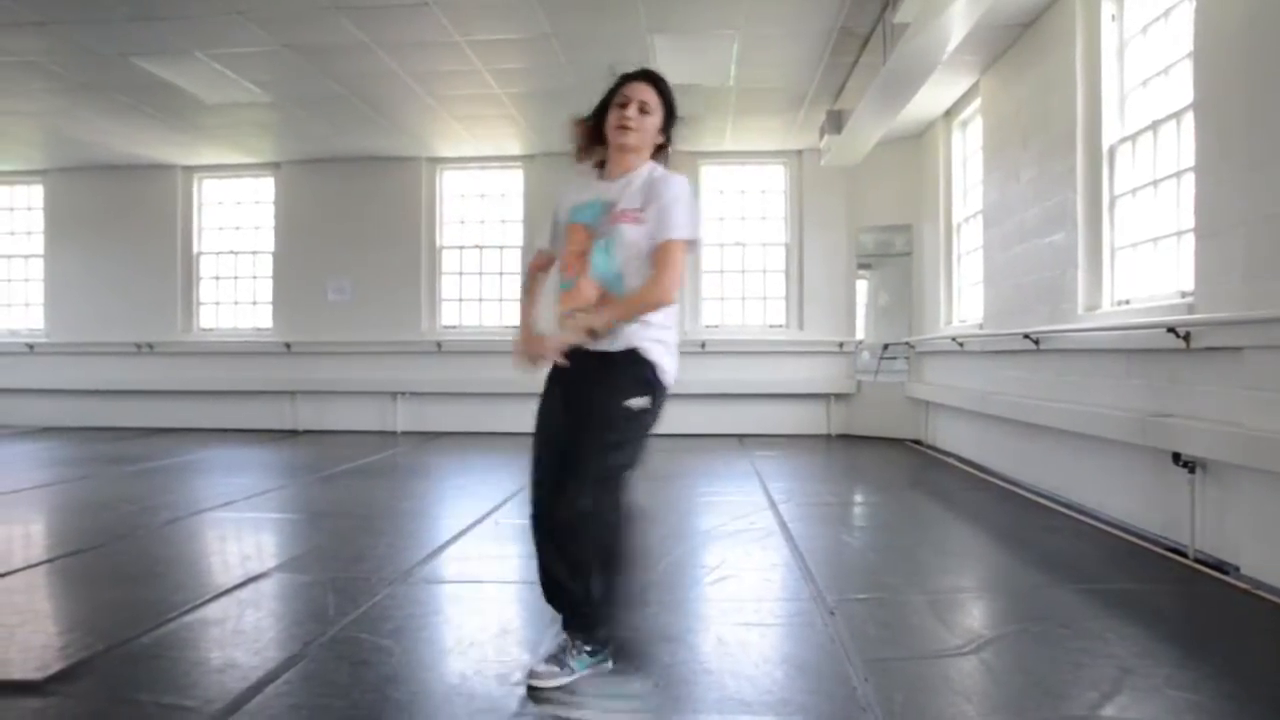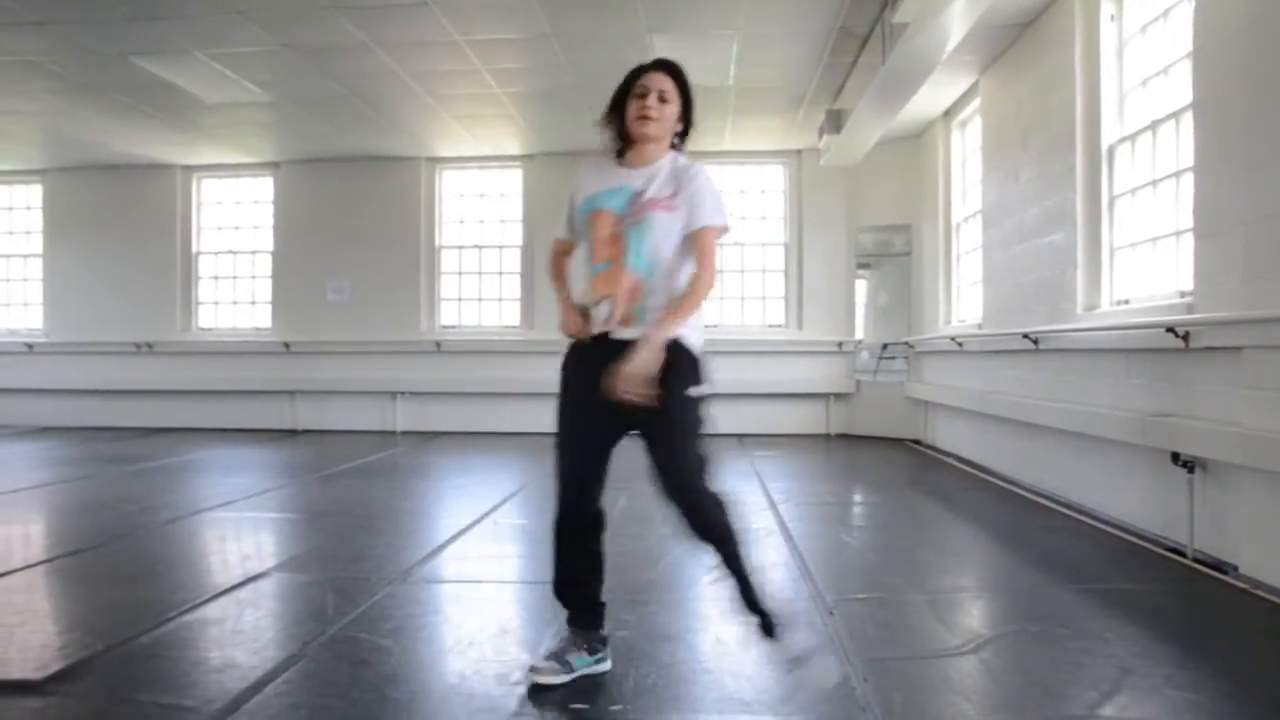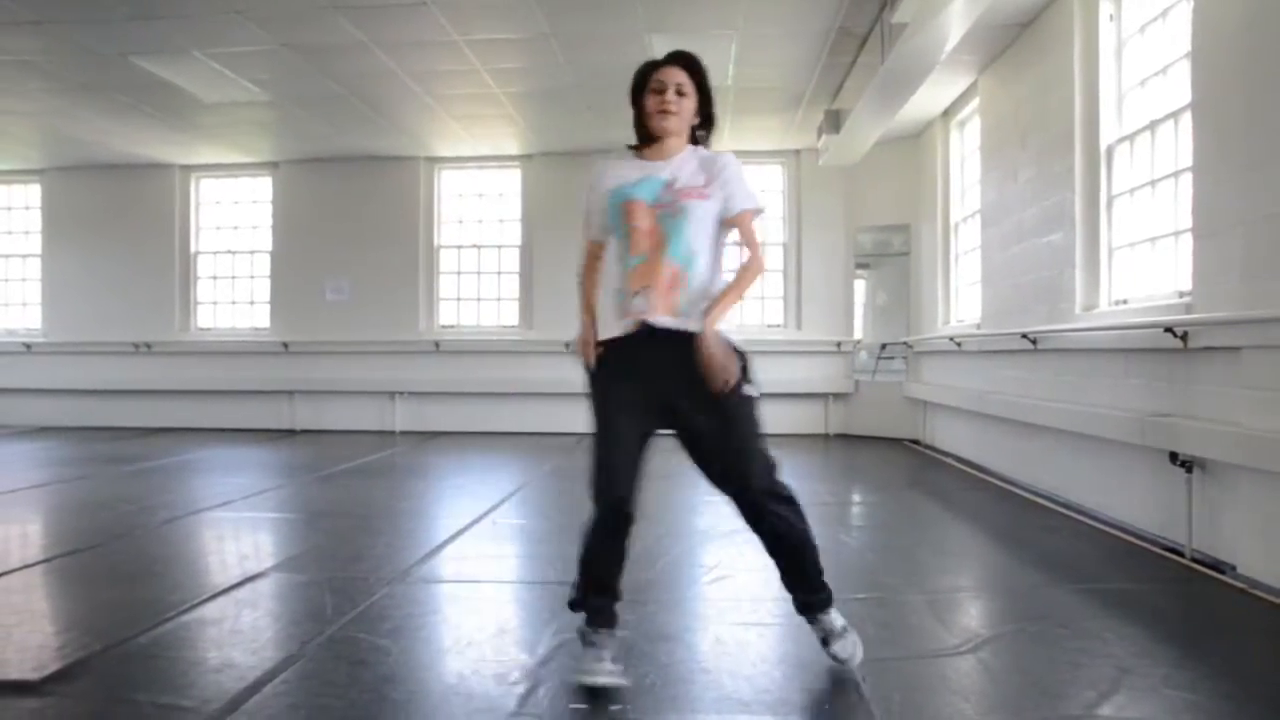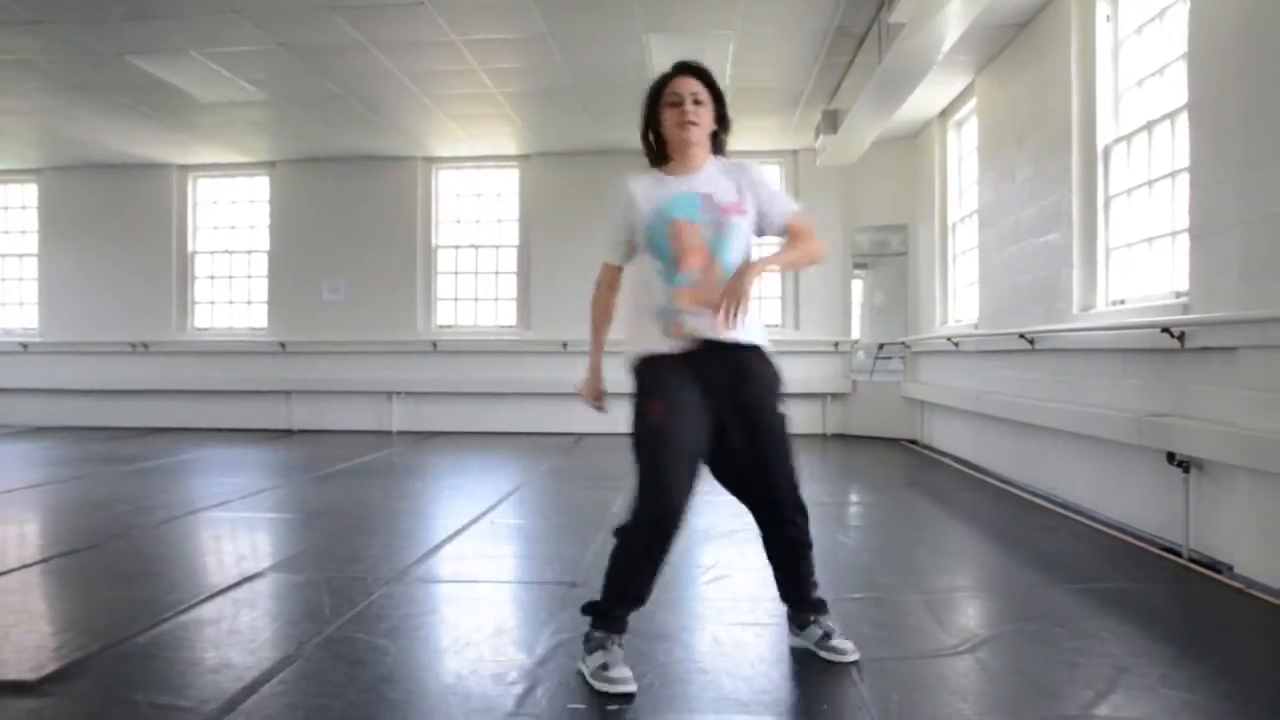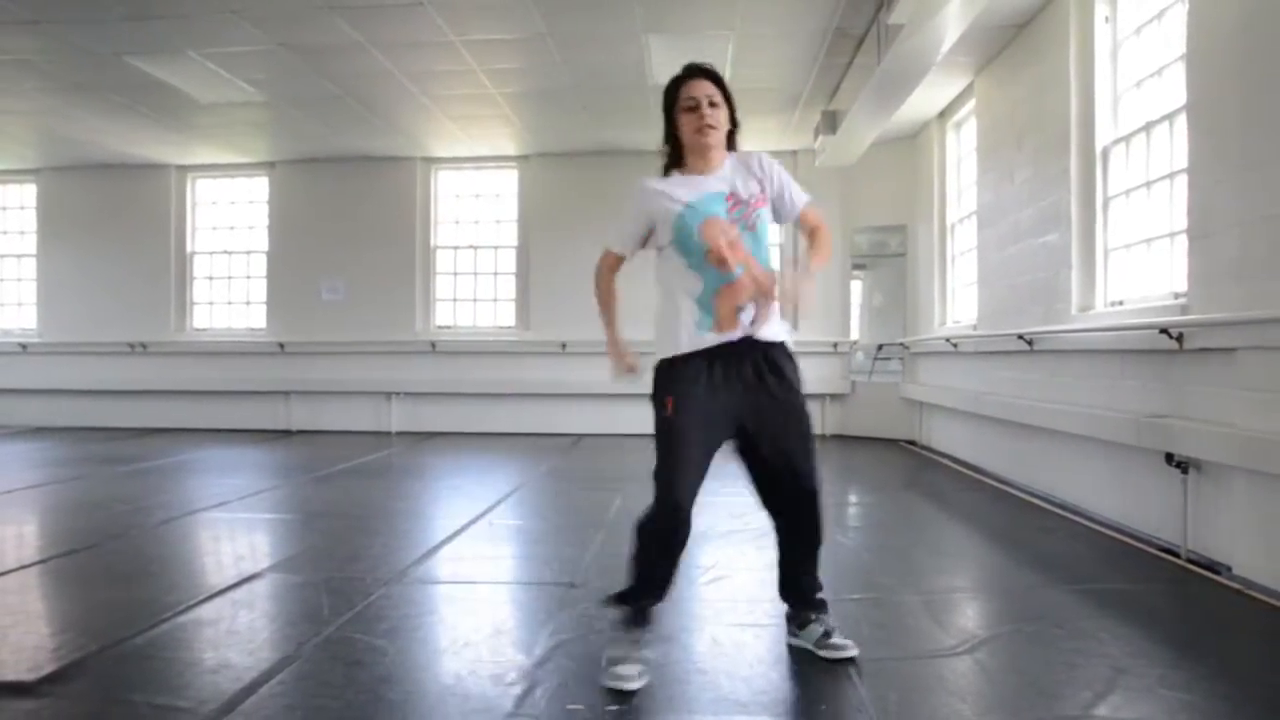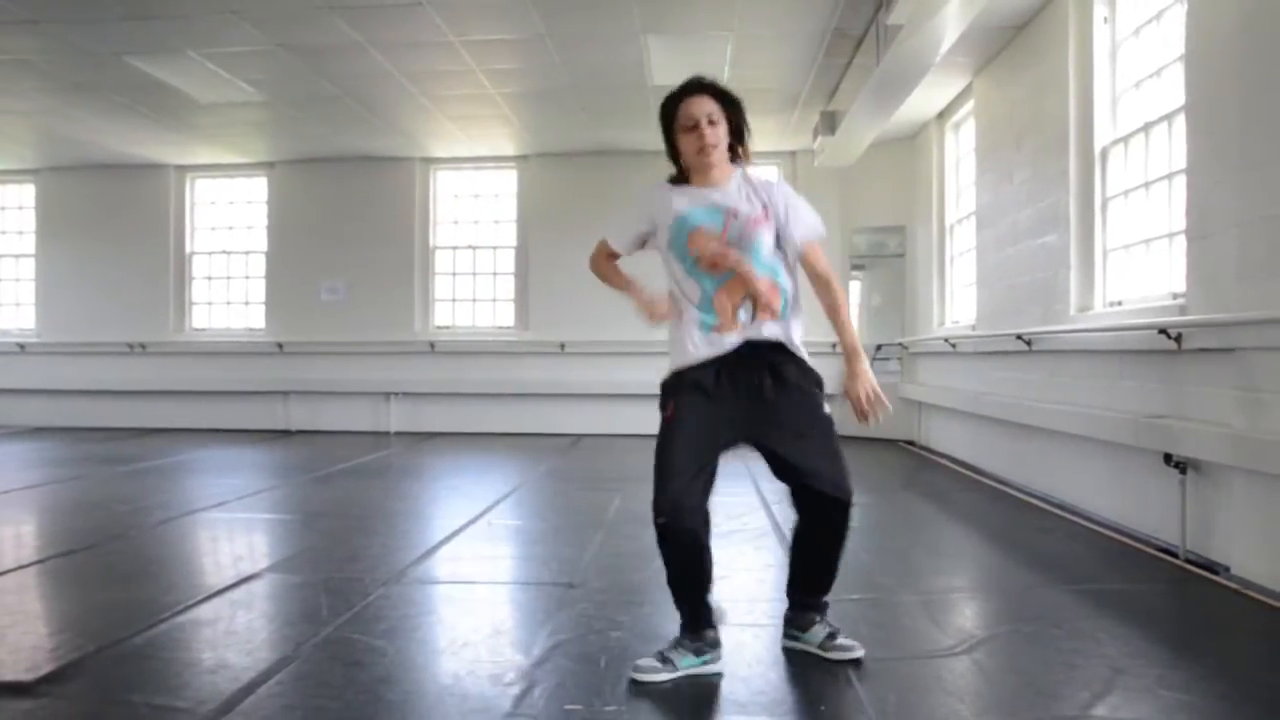
dt=0.1s
person 1, frame 1
left shoulder: (667, 189)
right shoulder: (574, 191)
left elbow: (663, 290)
right elbow: (540, 266)
left wrist: (571, 329)
right wrist: (528, 322)
left hip: (631, 362)
right hip: (573, 364)
left knee: (589, 493)
right knee: (552, 506)
left ankle: (599, 638)
right ankle: (583, 637)
person 1, frame 2
left shoulder: (691, 177)
right shoulder: (591, 180)
left elbow: (704, 275)
right elbow: (558, 255)
left wrist: (650, 346)
right wrist: (569, 306)
left hip: (664, 354)
right hip: (591, 353)
left knee: (686, 486)
right knee: (575, 496)
left ankle: (764, 617)
right ankle: (586, 635)
person 1, frame 3
left shoulder: (716, 168)
right shoulder: (611, 174)
left elbow: (754, 256)
right elbow: (594, 256)
left wrist: (712, 323)
right wrist: (589, 323)
left hip: (705, 348)
right hip: (624, 350)
left knee: (754, 483)
right knee: (613, 494)
left ankle: (820, 609)
right ankle: (598, 628)
person 1, frame 4
left shoulder: (746, 179)
right shoulder: (638, 193)
left elbow: (811, 244)
right elbow: (608, 280)
left wrist: (759, 266)
right wrist: (596, 361)
left hip: (740, 357)
right hip: (668, 363)
left knee: (779, 495)
right knee: (663, 502)
left ankle: (806, 614)
right ankle: (603, 635)
person 1, frame 5
left shoulder: (761, 171)
right shoulder: (657, 194)
left elbow: (818, 231)
right elbow: (608, 266)
left wrist: (797, 279)
right wrist: (614, 338)
left hip: (766, 356)
right hip: (691, 363)
left knee: (798, 491)
right knee: (674, 498)
left ankle: (805, 614)
right ankle: (633, 624)
person 1, frame 6
left shoulder: (768, 194)
right shoulder: (664, 202)
left elbow: (823, 276)
right elbow: (601, 257)
left wrist: (857, 363)
right wrist: (639, 291)
left hip: (779, 368)
right hip: (701, 376)
left knee: (829, 495)
right knee: (675, 503)
left ankle: (804, 616)
right ankle: (698, 639)
